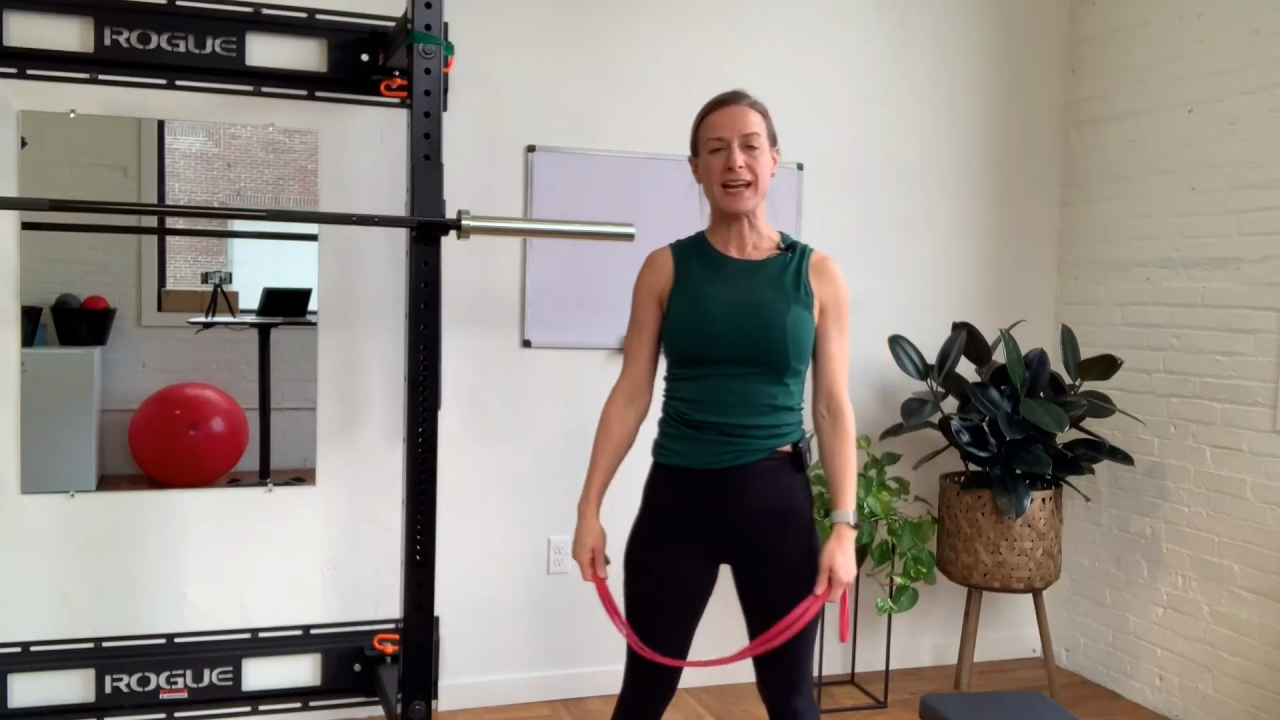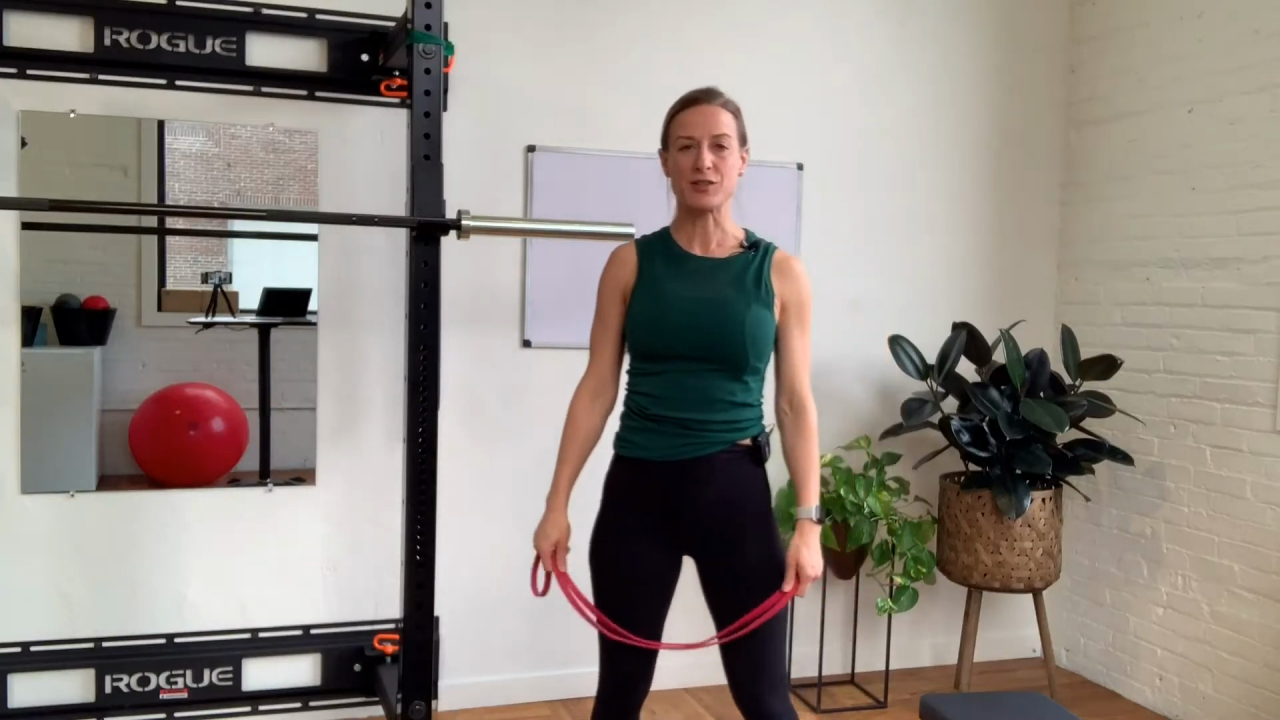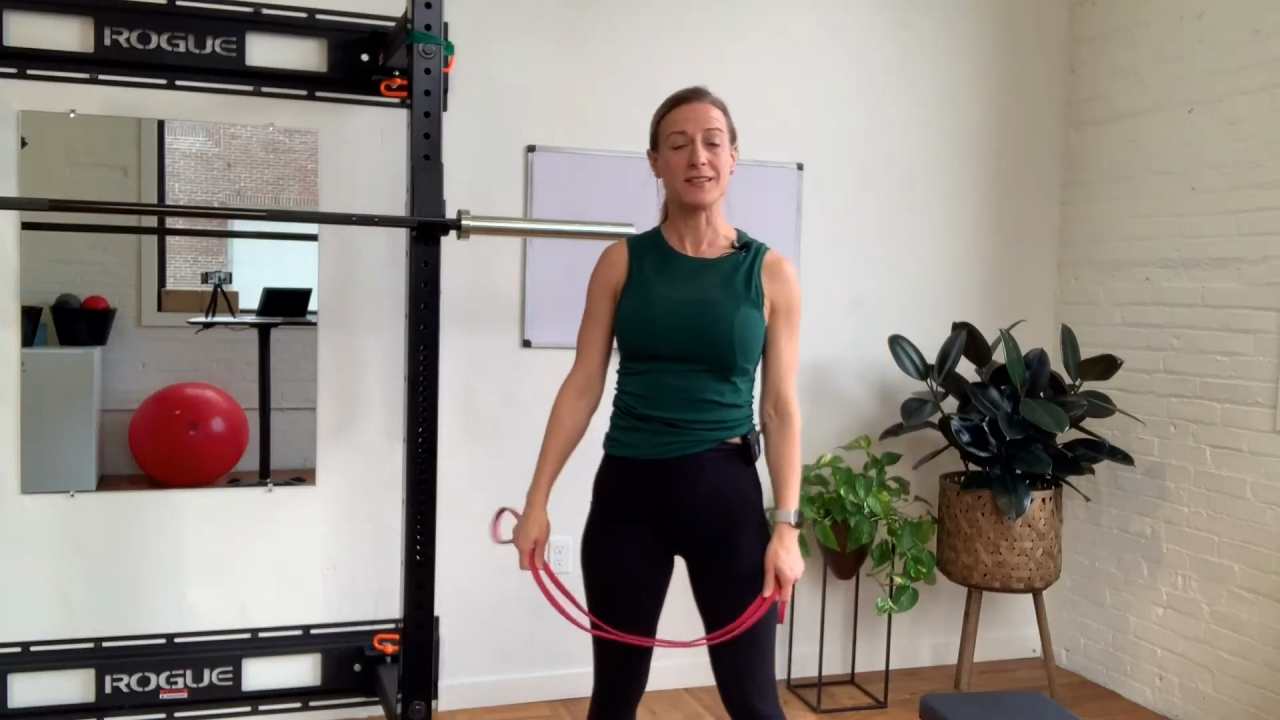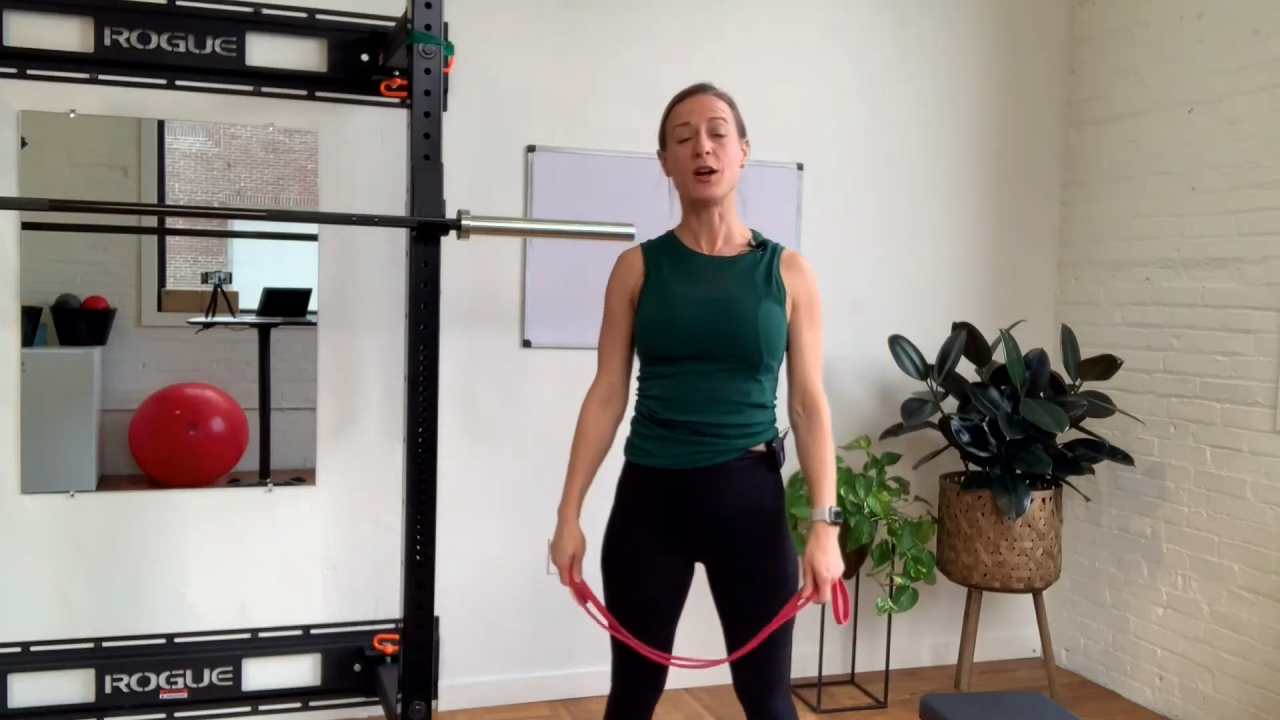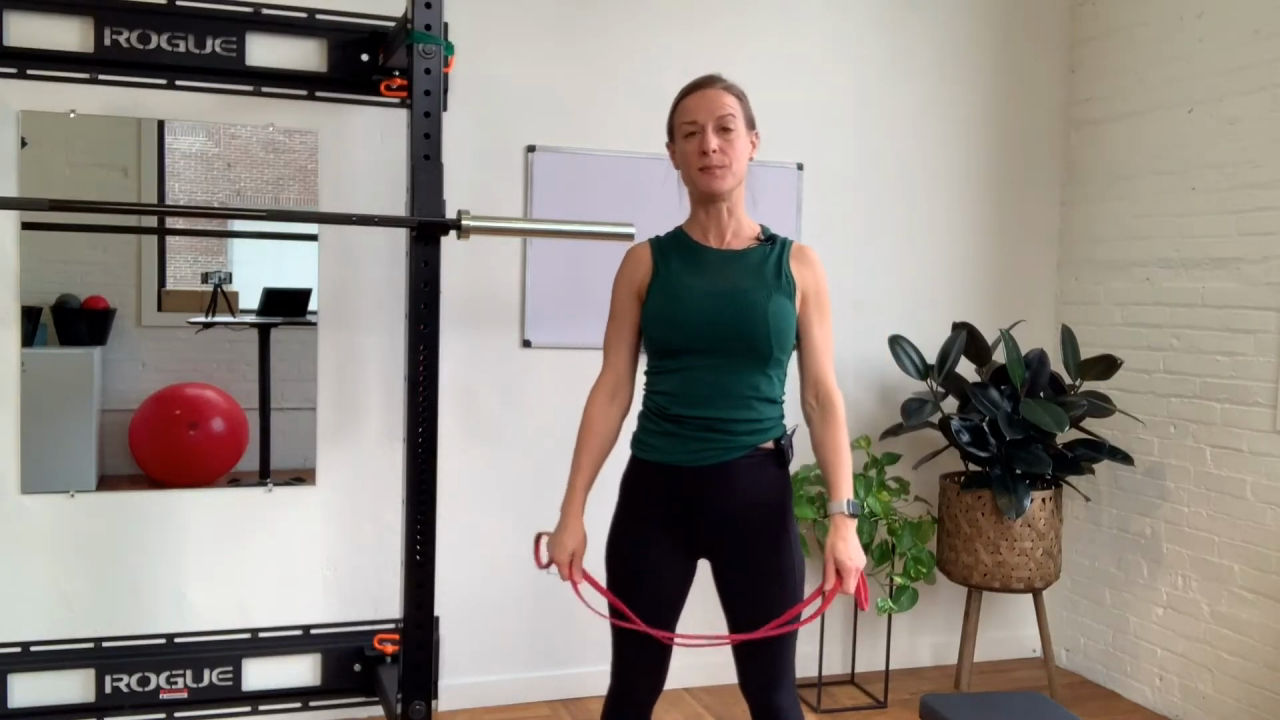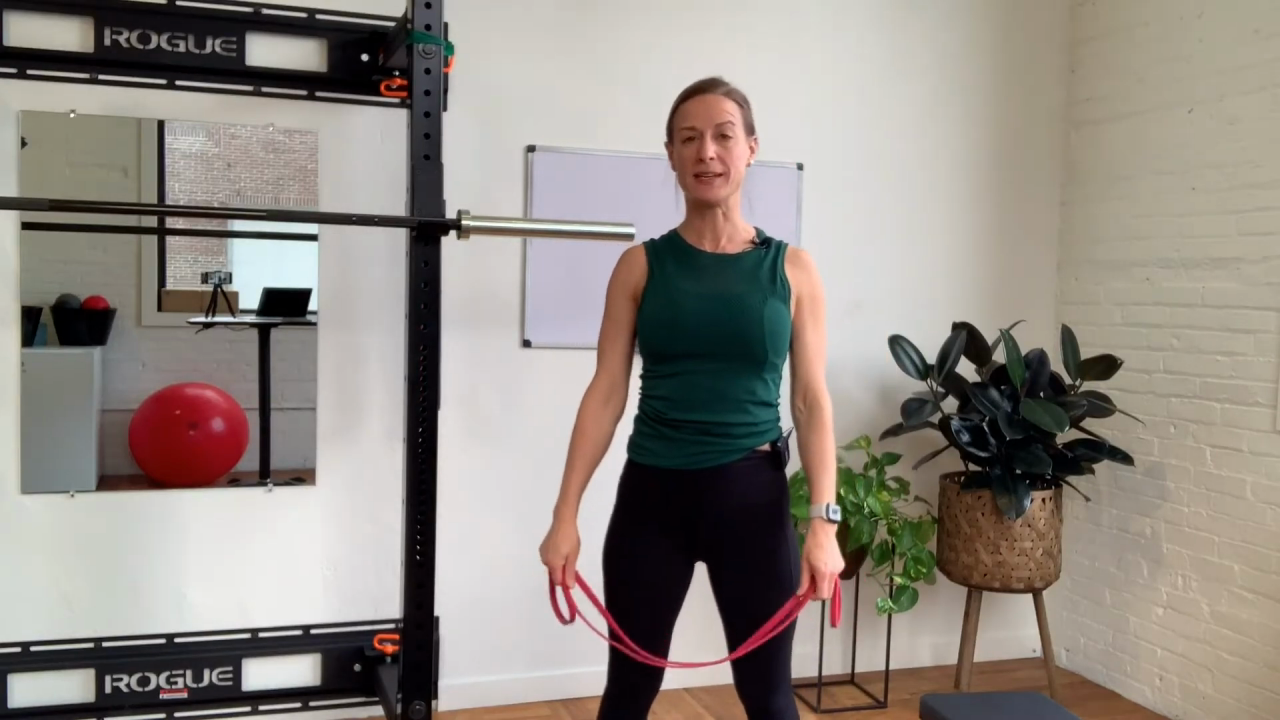
dt=0.3s
person 1, frame 1
left shoulder: (816, 274)
right shoulder: (666, 268)
left elbow: (833, 406)
right elbow: (631, 393)
left wrist: (844, 526)
right wrist: (589, 509)
left hip: (774, 498)
right hip: (677, 498)
person 1, frame 2
left shoulder: (779, 272)
right shoulder: (631, 263)
left elbow: (795, 403)
right elbow: (597, 388)
left wrist: (808, 523)
right wrist: (557, 503)
left hip: (732, 488)
right hip: (637, 490)
person 1, frame 3
left shoulder: (770, 272)
right shoulder: (621, 262)
left elbow: (781, 407)
right elbow: (583, 385)
left wrist: (786, 526)
right wrist: (537, 498)
left hip: (723, 487)
right hip: (628, 488)
person 1, frame 4
left shoulder: (786, 271)
right shoulder: (637, 266)
left elbow: (808, 403)
right elbow: (606, 394)
left wrist: (824, 525)
right wrist: (569, 512)
left hip: (747, 495)
right hip: (650, 495)
person 1, frame 5
left shoulder: (796, 265)
right shoulder: (646, 261)
left elbow: (821, 397)
right elbow: (612, 389)
left wrist: (843, 517)
right wrist: (572, 509)
left hip: (753, 492)
right hip: (655, 491)
person 1, frame 6
left shoulder: (791, 268)
right shoulder: (641, 265)
left elbow: (811, 403)
right elbow: (606, 392)
left wrist: (823, 522)
right wrist: (566, 514)
left hip: (751, 494)
right hip: (652, 494)
